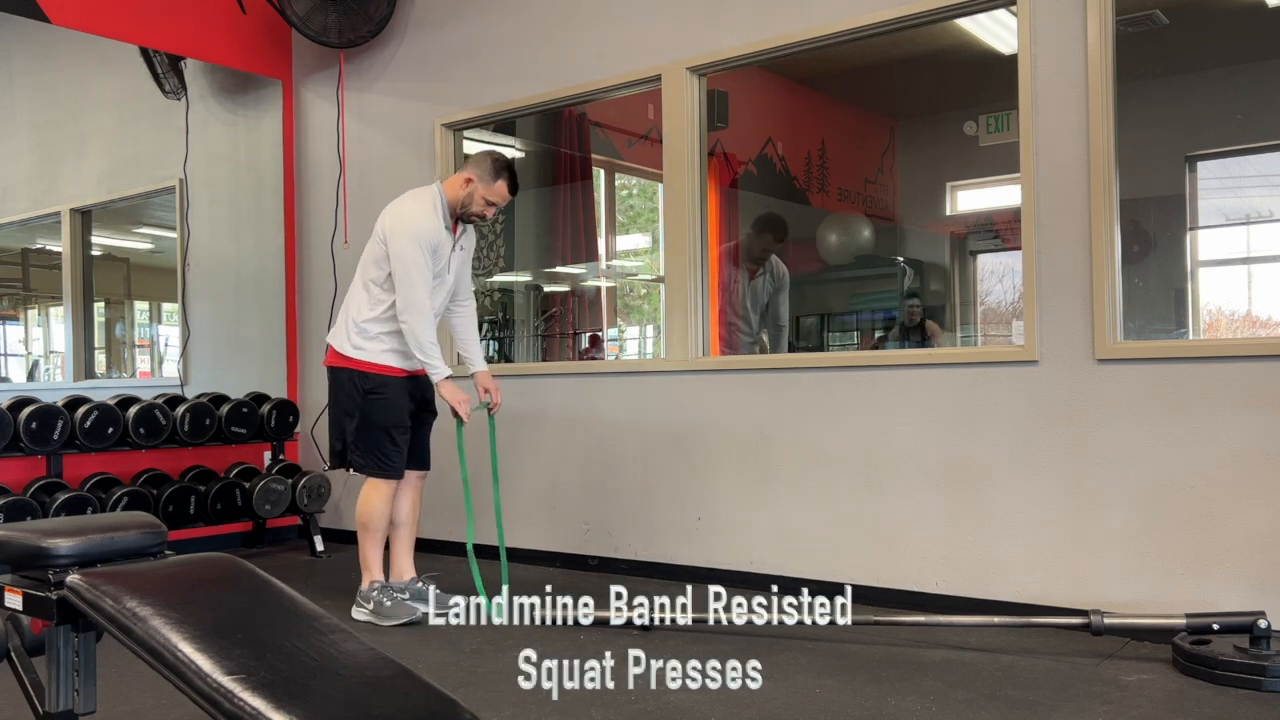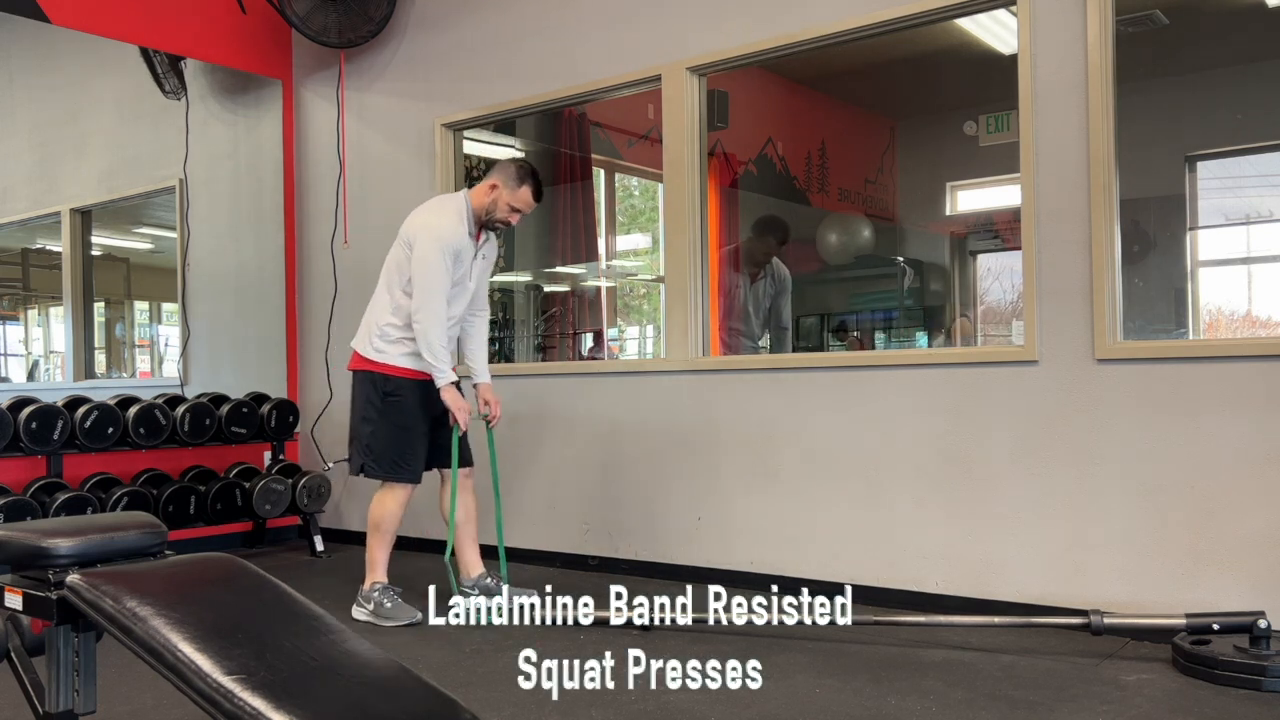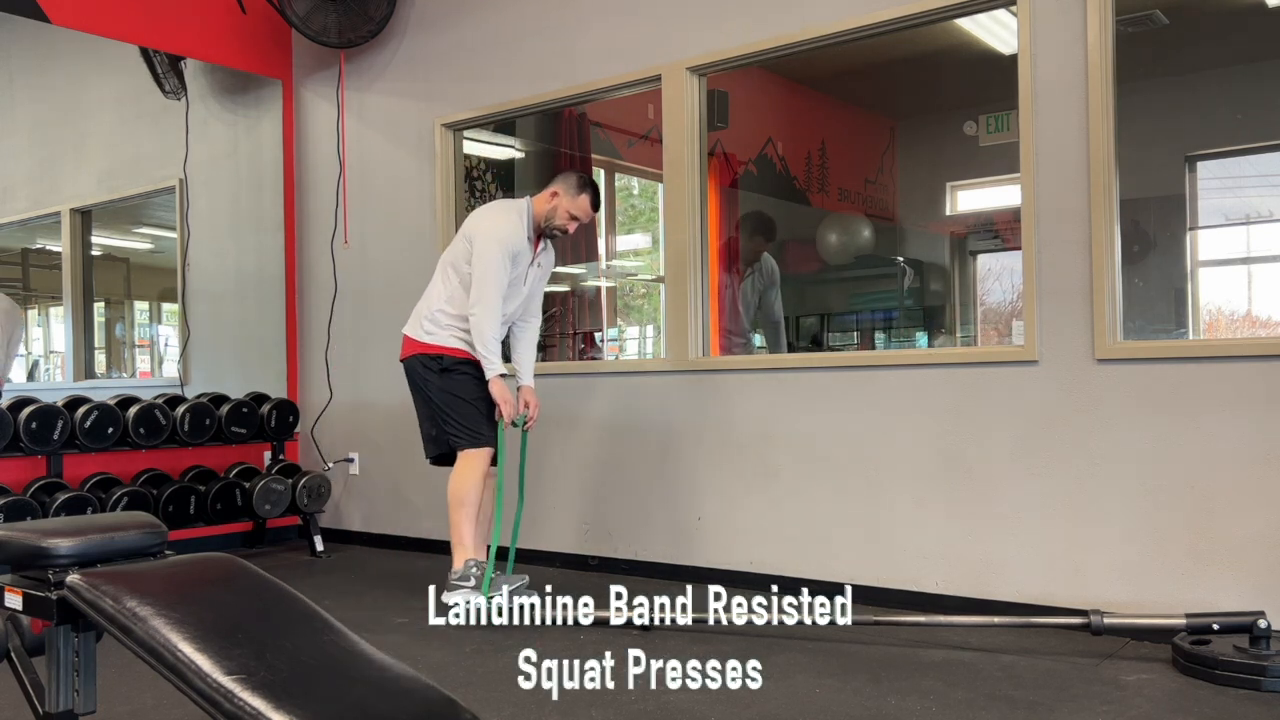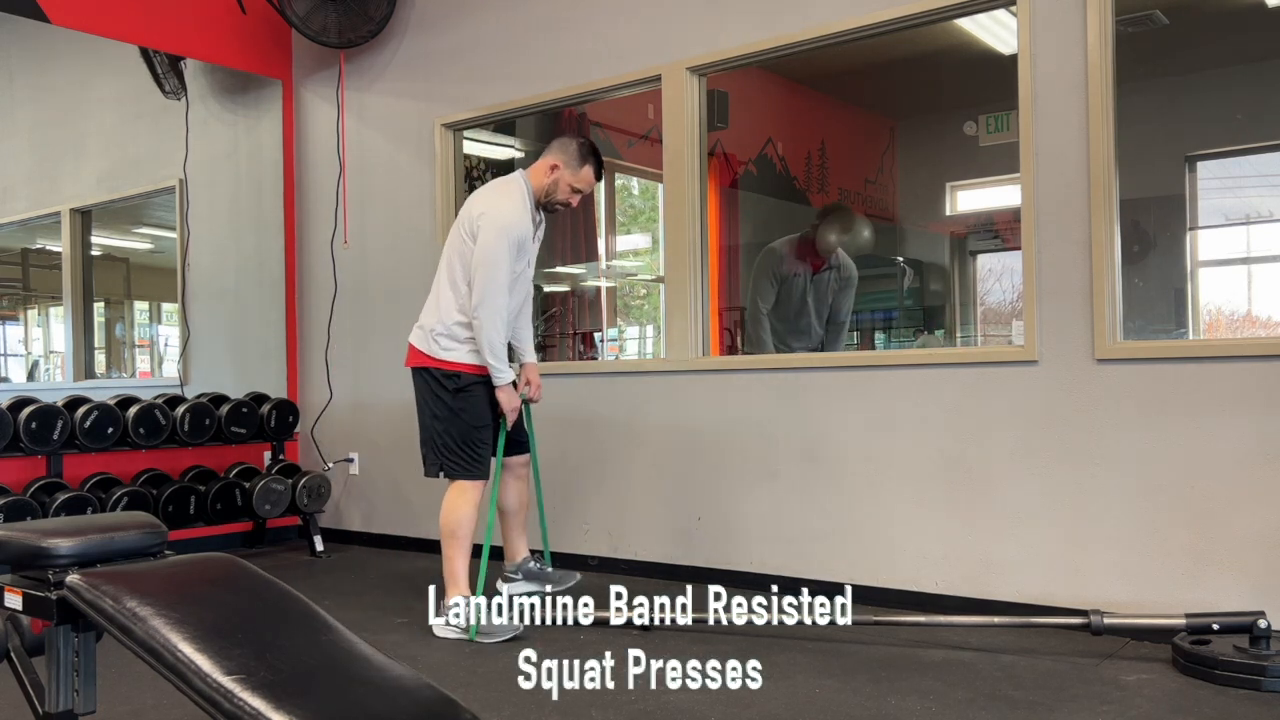
dt=1s
person 1, frame 1
left shoulder: (463, 231)
right shoulder: (414, 217)
left elbow: (460, 304)
right elbow: (412, 309)
left wrist: (479, 369)
right wrist: (442, 378)
left hip: (408, 364)
right hip: (366, 359)
left knee: (412, 471)
right knee: (385, 473)
left ankle: (403, 580)
right ankle: (371, 590)
person 1, frame 2
left shoulder: (486, 241)
right shoulder: (439, 224)
left elbow: (475, 315)
right elbow: (426, 312)
left wrist: (482, 380)
right wrist: (447, 384)
left hip: (430, 368)
right hip: (390, 365)
left knee: (459, 471)
right knee: (399, 479)
left ankle: (474, 579)
right ankle: (373, 591)
person 1, frame 3
left shoulder: (545, 253)
right shoulder: (500, 223)
left elbow: (526, 320)
right elbow: (484, 305)
left wrist: (526, 382)
right wrist: (497, 377)
left hip: (471, 355)
right hip: (436, 347)
left knee: (484, 460)
right knee: (476, 450)
left ankle: (475, 571)
right ankle: (464, 572)
person 1, frame 4
left shoulder: (532, 212)
right shoulder: (503, 212)
right elbow: (486, 307)
left wrist: (527, 359)
right wrist: (503, 381)
left hip: (478, 357)
right hip: (451, 358)
left knee: (516, 458)
right knee: (470, 477)
left ankle: (518, 565)
right ankle: (455, 607)
